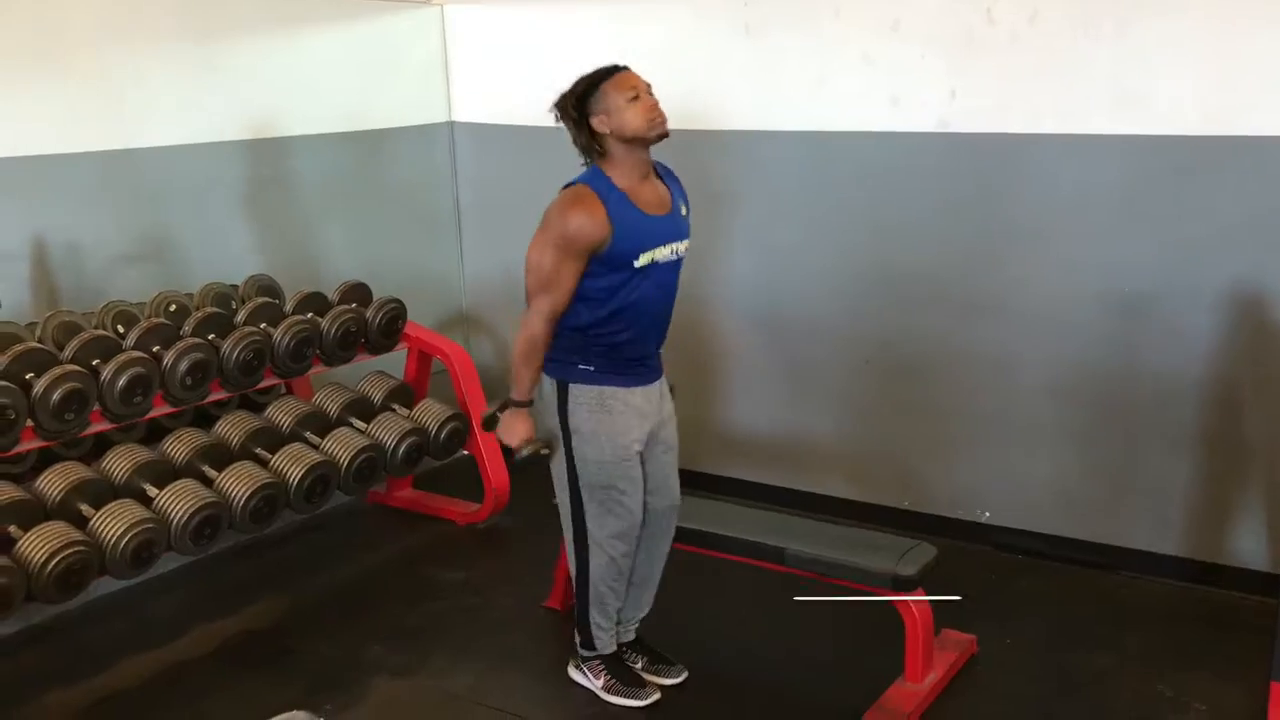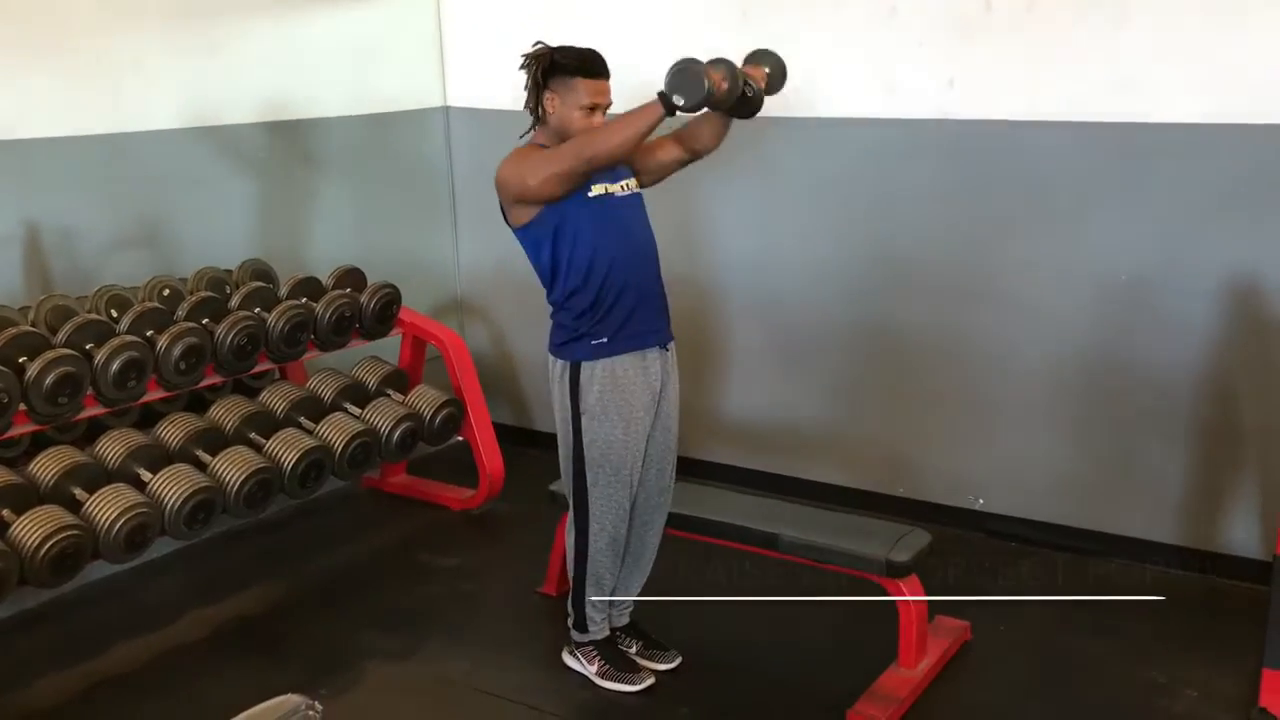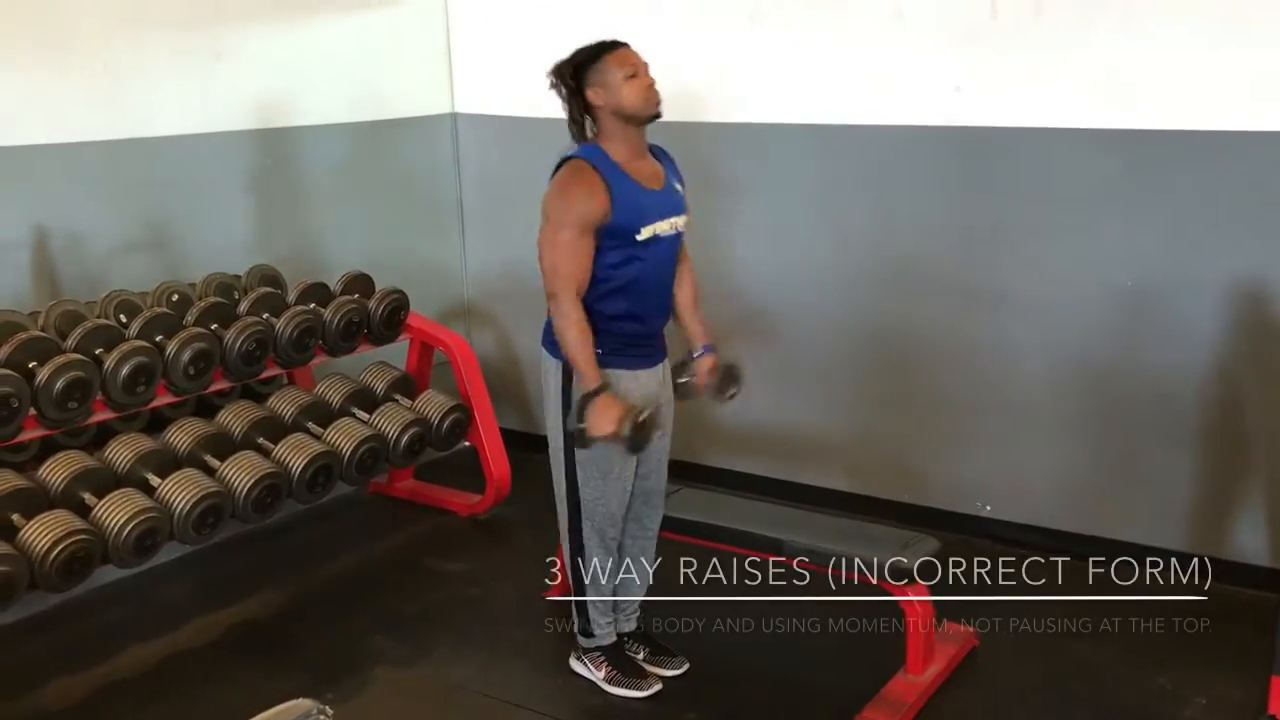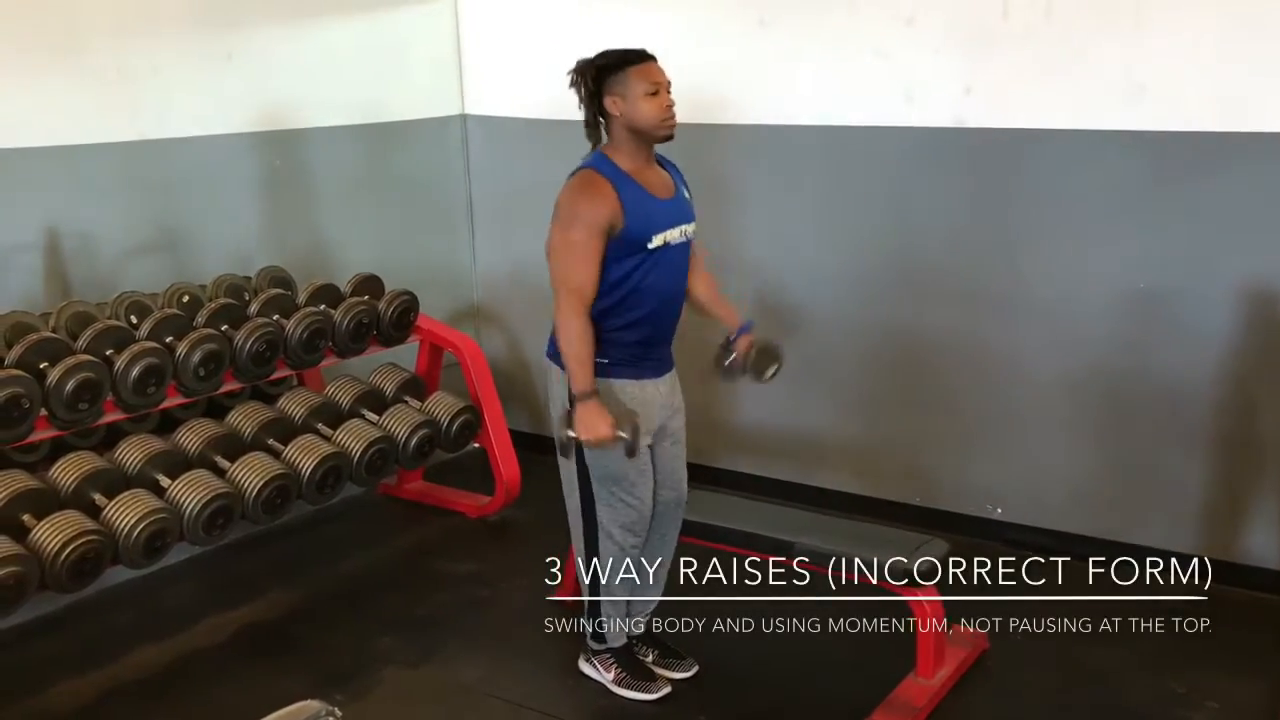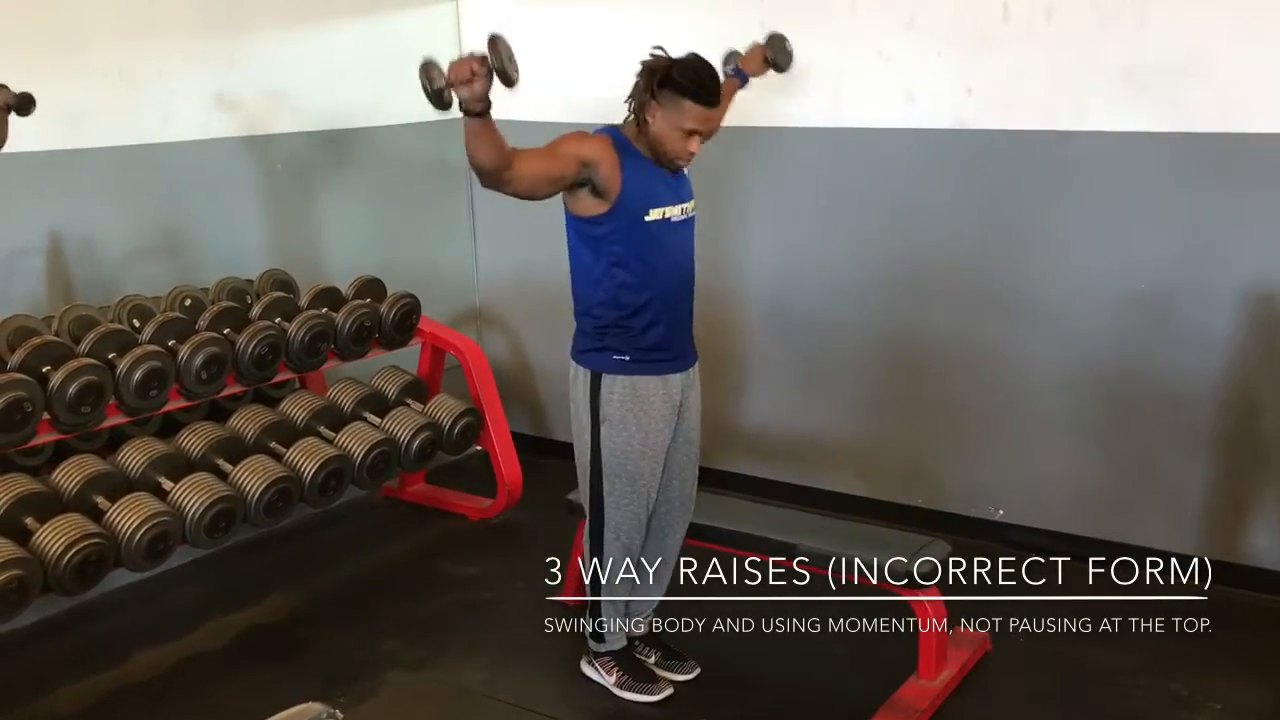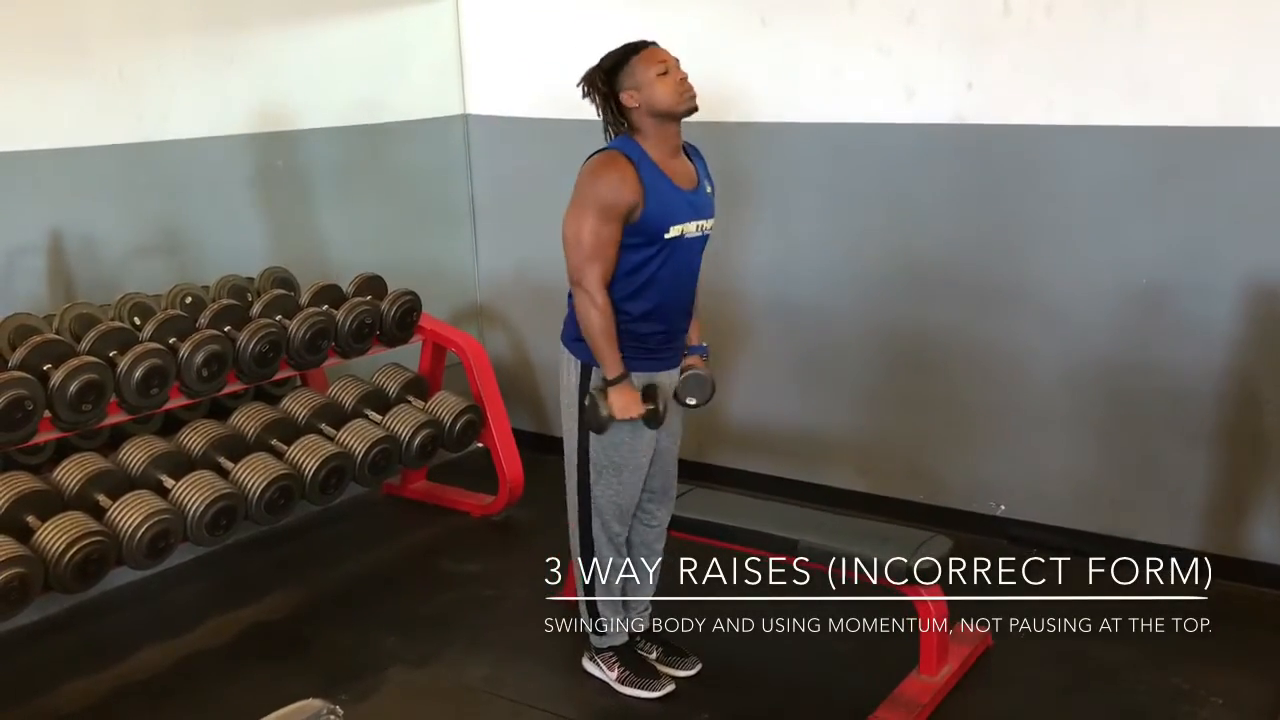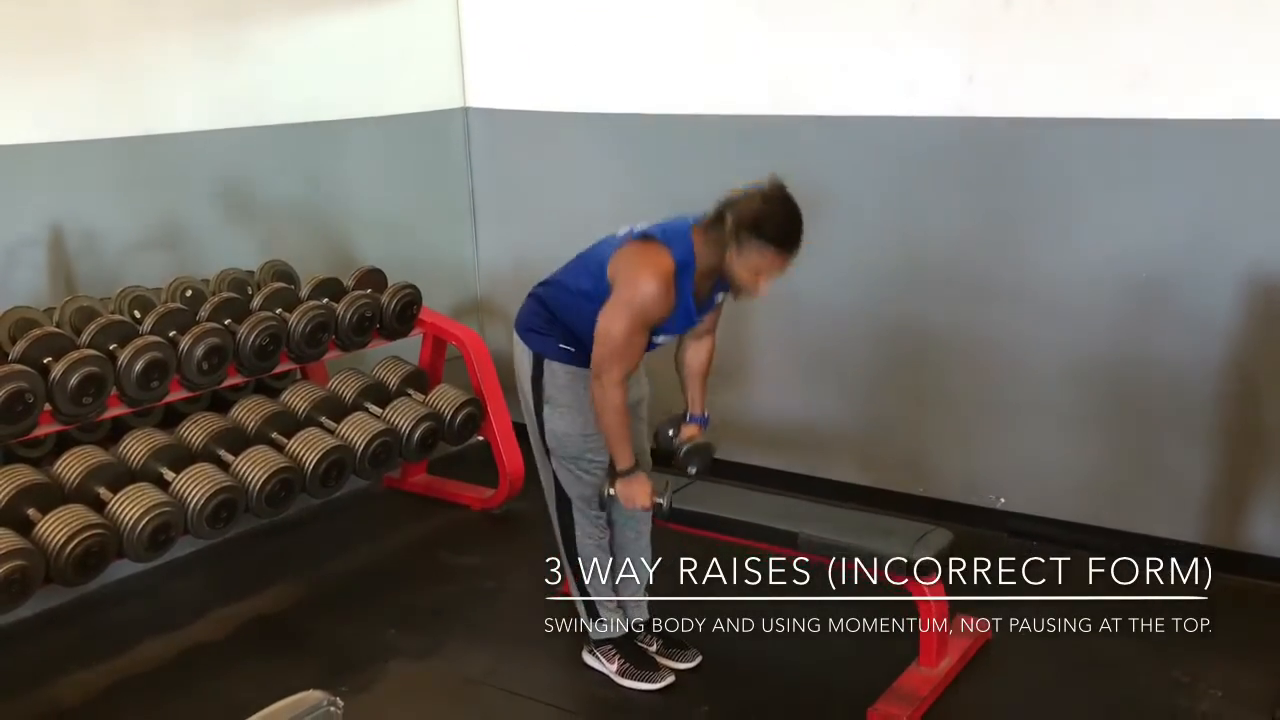
dt=0.7s
person 1, frame 1
left shoulder: (671, 188)
right shoulder: (583, 210)
right elbow: (541, 314)
right wrist: (519, 404)
left hip: (649, 383)
right hip: (589, 391)
left knee: (660, 514)
right knee: (610, 525)
left ankle: (626, 634)
right ankle: (594, 654)
person 1, frame 2
left shoulder: (615, 158)
right shoulder: (522, 172)
left elbow: (694, 146)
right elbow: (584, 156)
right wrist: (669, 100)
left hip: (656, 351)
right hip: (595, 364)
left knee: (650, 499)
right knee: (602, 505)
left ankle: (618, 618)
right ankle: (587, 639)
person 1, frame 3
left shoulder: (664, 165)
right shoulder: (583, 181)
right elbow: (565, 298)
left wrist: (702, 346)
right wrist: (596, 391)
left hip: (650, 365)
right hip: (591, 373)
left knee: (644, 504)
right knee: (597, 510)
left ankle: (626, 626)
right ankle: (593, 643)
person 1, frame 4
left shoulder: (669, 177)
right shoulder: (592, 192)
left elbow: (690, 267)
right elbow: (571, 303)
left wrist: (736, 328)
right wrist: (585, 398)
left hip: (658, 373)
right hip: (606, 380)
left knee: (666, 506)
right knee: (616, 516)
left ankle: (635, 629)
right ankle: (603, 646)
person 1, frame 5
left shoulder: (667, 154)
right shoulder: (596, 156)
left elbow: (700, 110)
right elbow: (501, 171)
left wrist: (740, 75)
right wrist: (477, 107)
left hip: (681, 370)
right hip: (617, 377)
left knee: (672, 512)
right knee: (620, 518)
left ankle: (637, 627)
right ankle: (604, 647)
person 1, frame 6
left shoulder: (696, 164)
right shoulder: (612, 175)
right elbow: (589, 287)
left wrist: (695, 346)
right wrist: (616, 382)
left hip: (664, 366)
right hip: (607, 367)
left knee: (654, 506)
right knee: (607, 511)
left ankle: (636, 627)
right ankle: (605, 644)
person 1, frame 7
left shoulder: (716, 263)
right shoulder: (652, 276)
left elbow: (699, 338)
right elbow: (606, 380)
left wrist: (696, 416)
right wrist: (627, 470)
left hip: (614, 359)
right hip: (556, 355)
left knee: (633, 500)
right knee: (587, 492)
left ankle: (635, 621)
right ankle: (605, 637)
